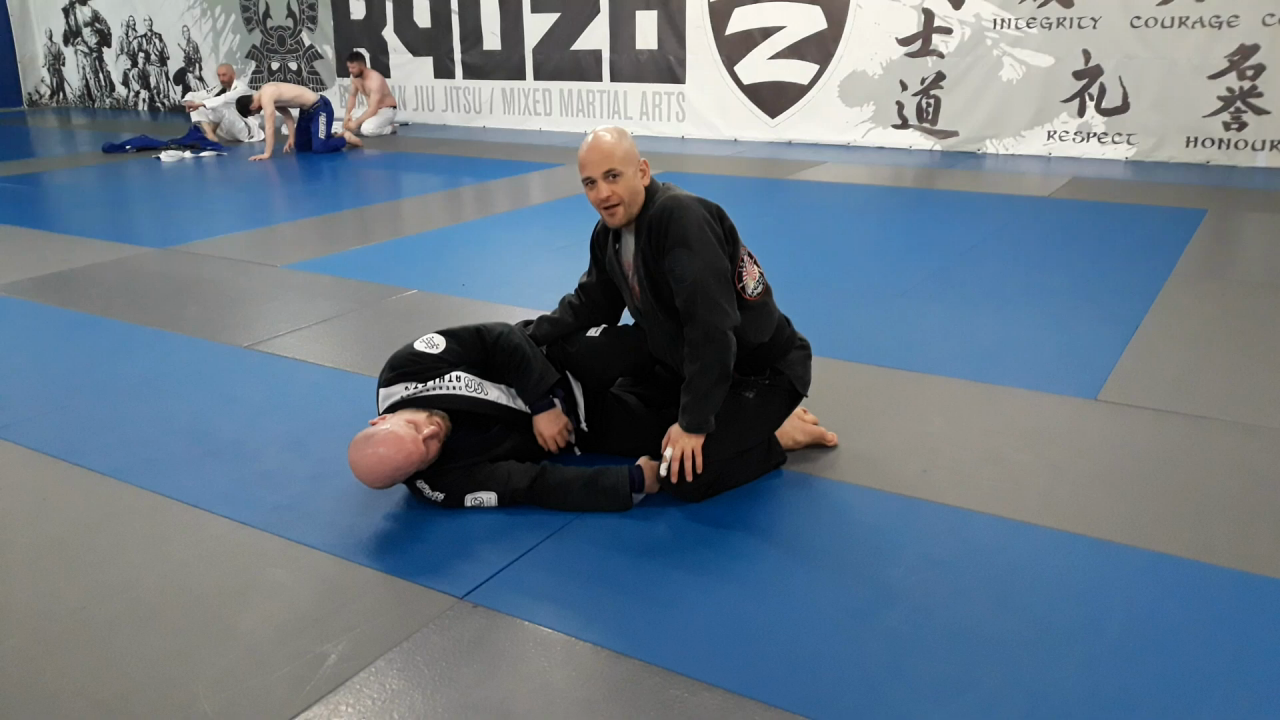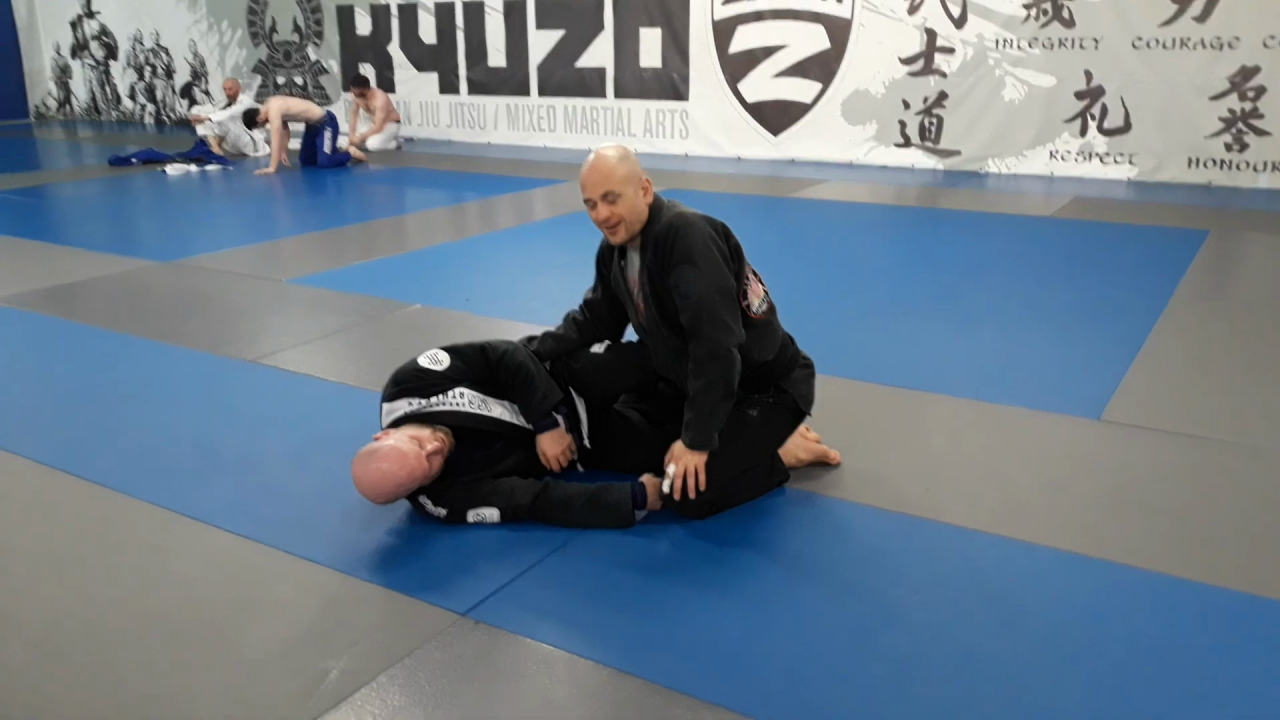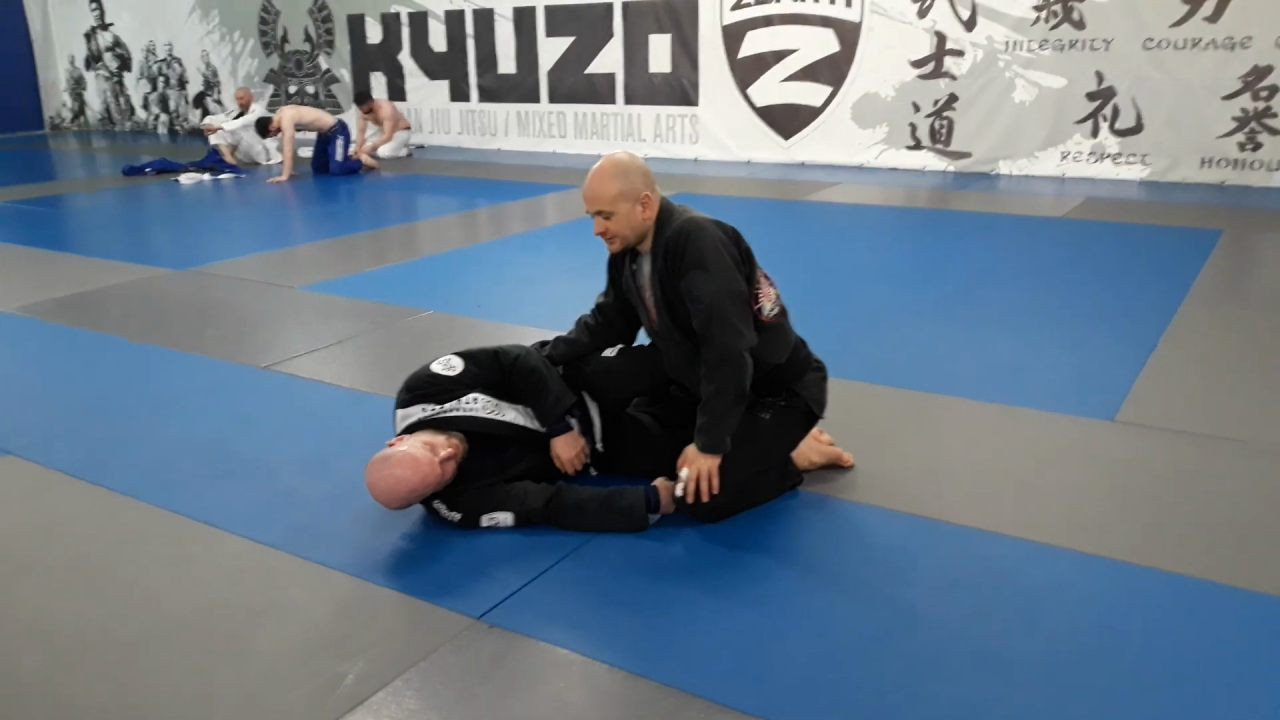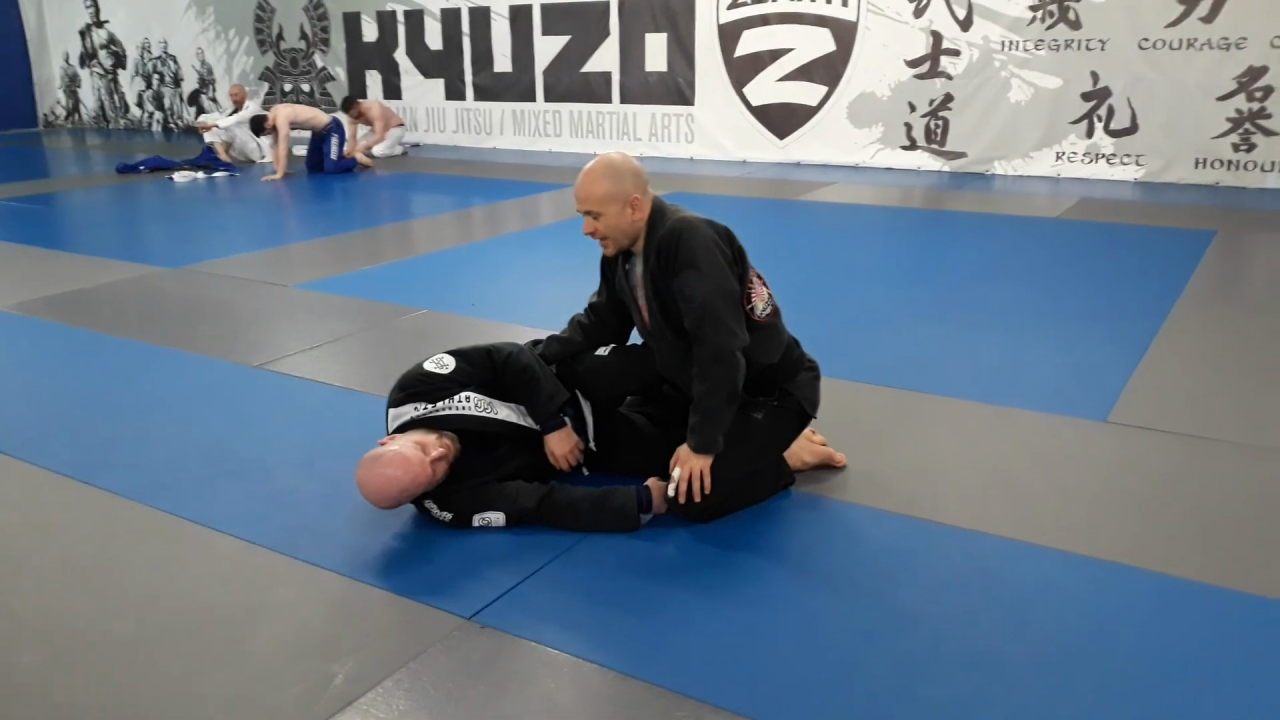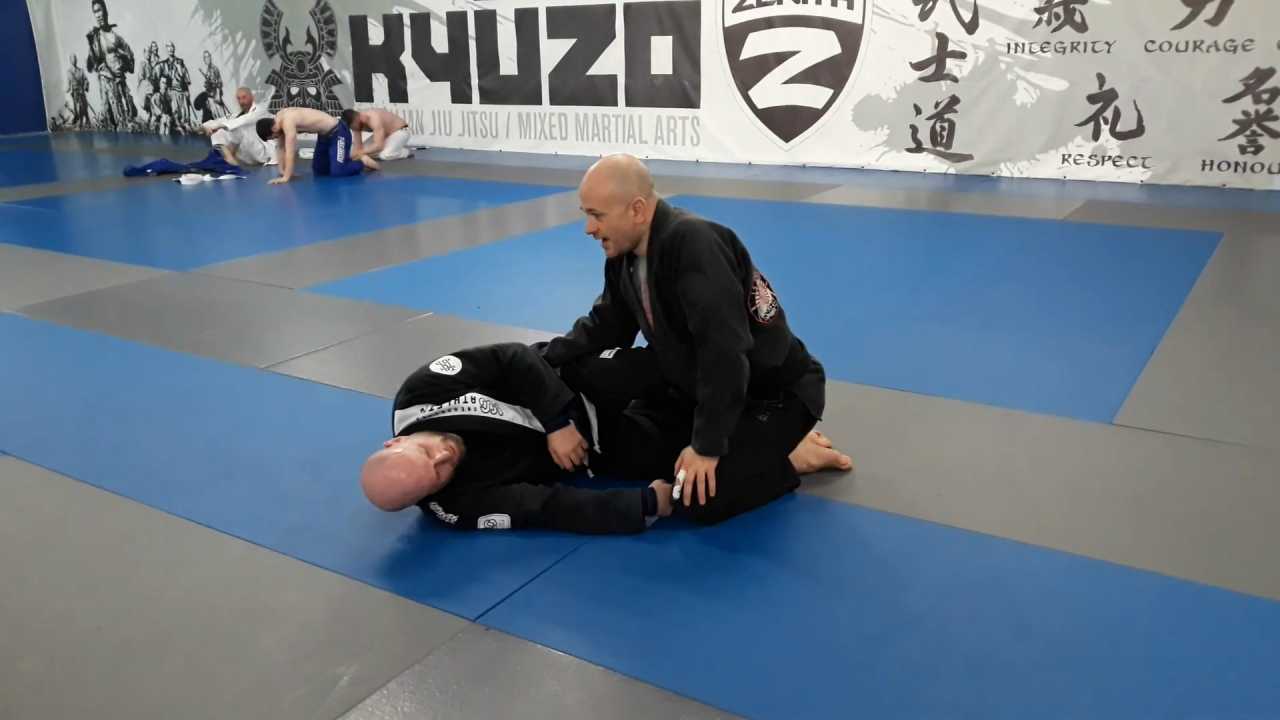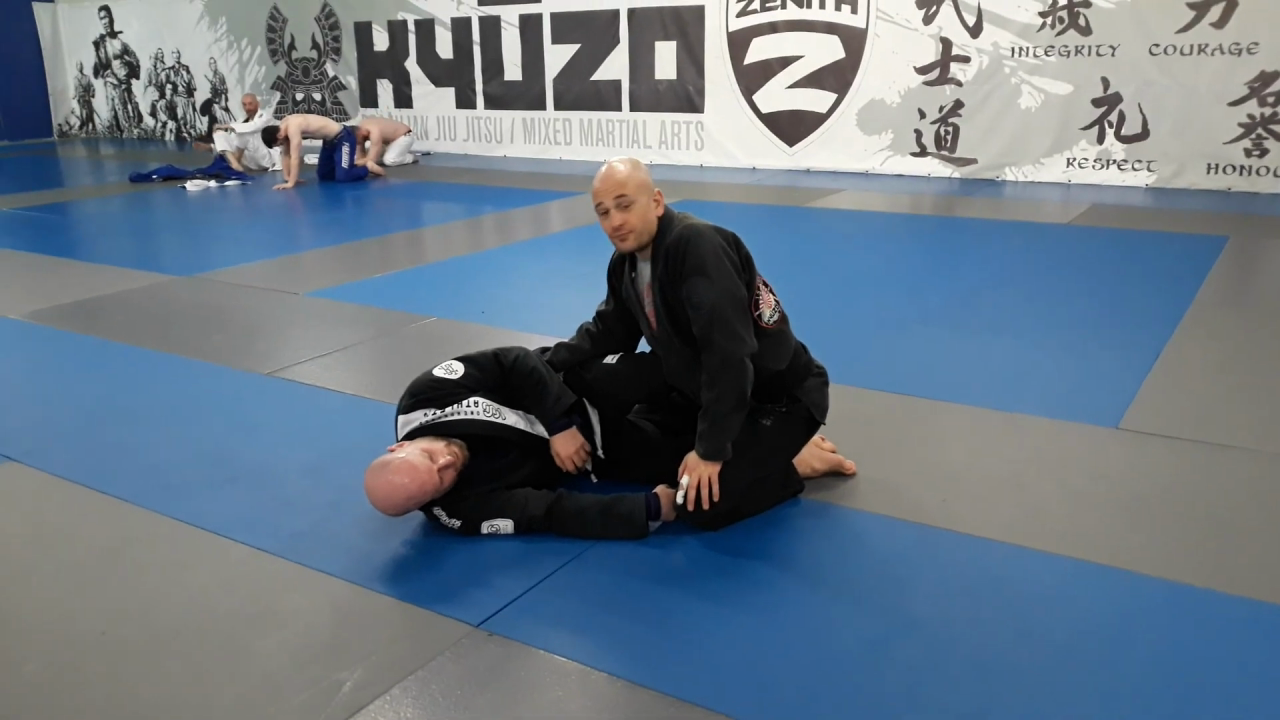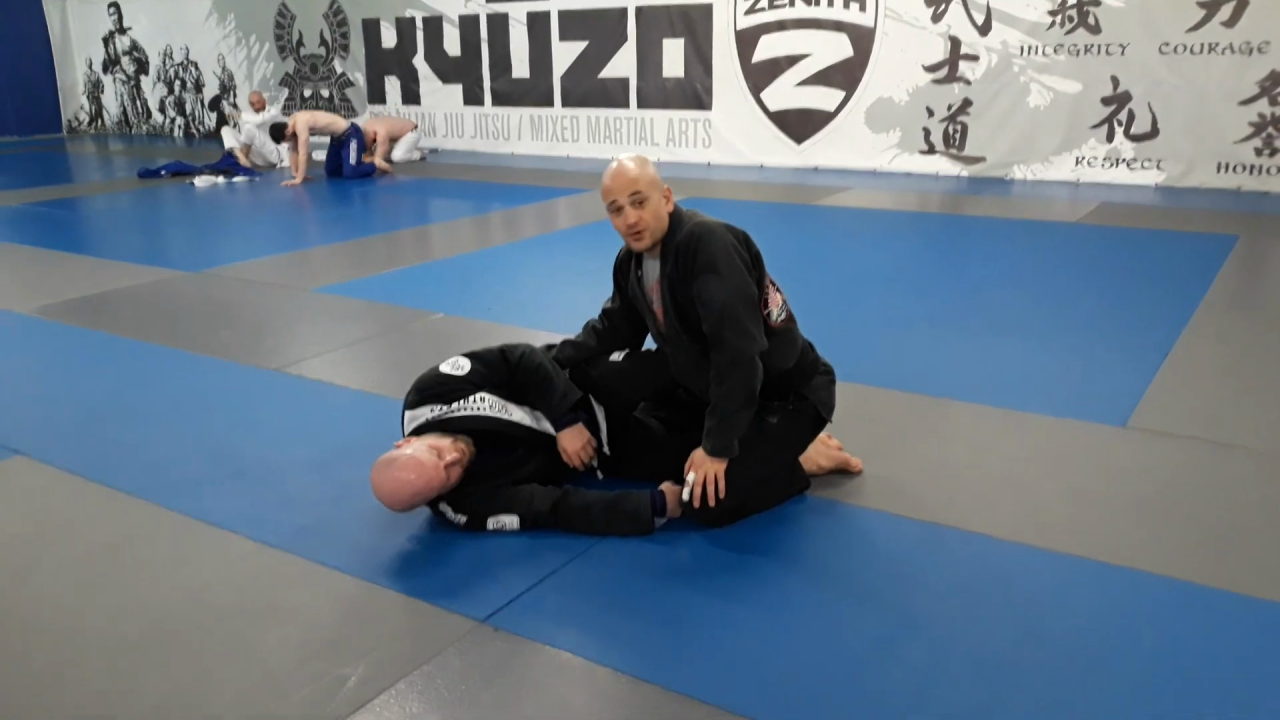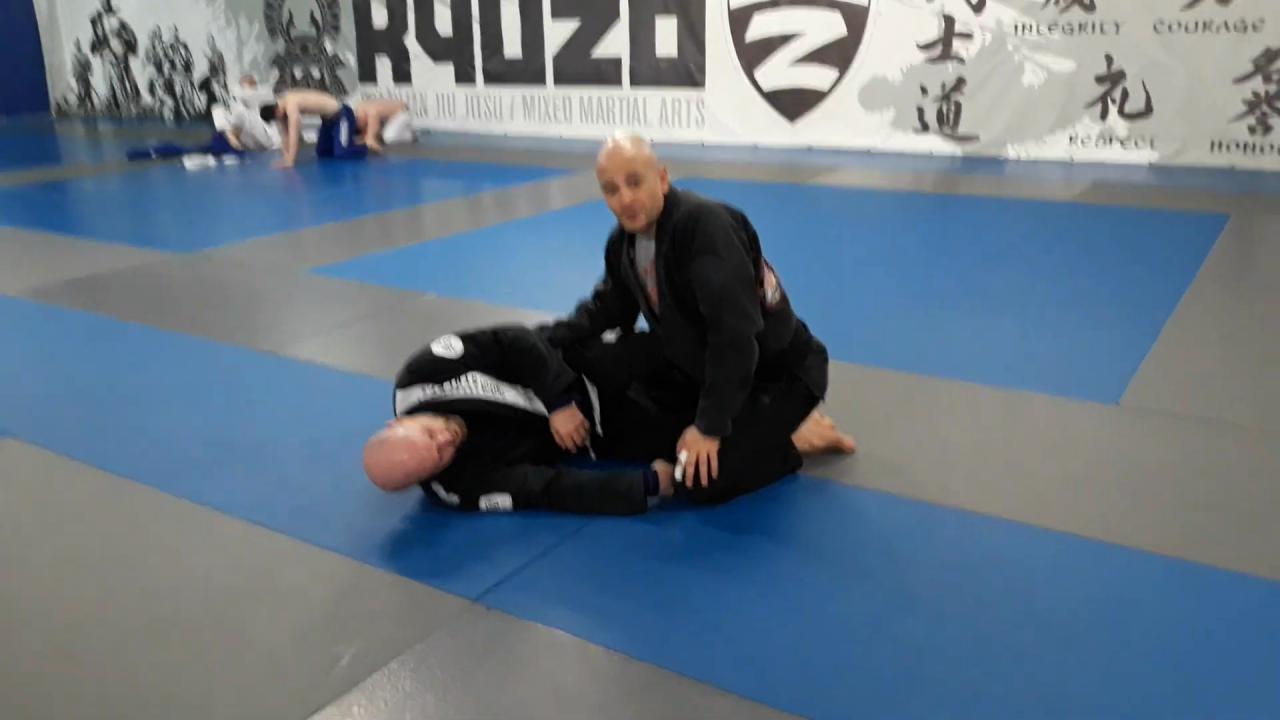
dt=0.2s
person 1, frame 1
left shoulder: (408, 366)
right shoulder: (446, 483)
left elbow: (500, 339)
right elbow: (538, 486)
left wrist: (543, 402)
right wrist: (638, 479)
person 1, frame 2
left shoulder: (410, 384)
right shoulder: (450, 501)
left elbow: (504, 356)
right elbow: (542, 502)
left wrist: (546, 422)
right wrist: (642, 497)
left hip: (564, 379)
right hip: (585, 439)
person 1, frame 3
left shoulder: (424, 389)
right shoulder: (462, 505)
left elbow: (515, 361)
right elbow: (554, 506)
left wrist: (560, 426)
right wrist: (655, 502)
left hip: (577, 384)
right hip: (596, 442)
person 1, frame 4
left shoulder: (417, 387)
right shoulder: (455, 503)
left elbow: (508, 359)
right elbow: (546, 505)
left wrist: (553, 421)
right wrist: (648, 501)
left hip: (569, 380)
right hip: (590, 442)
person 1, frame 5
left shoulder: (421, 390)
right shoulder: (460, 507)
left elbow: (513, 359)
right elbow: (552, 508)
left wrist: (557, 420)
right wrist: (651, 503)
left hip: (575, 383)
right hip: (595, 447)
right ankle: (786, 456)
person 1, frame 6
left shoulder: (425, 396)
right shoulder: (462, 511)
left elbow: (513, 363)
right elbow: (555, 513)
left wrist: (559, 423)
right wrist: (656, 508)
left hip: (580, 389)
right hip: (597, 452)
right ankle: (789, 459)
person 1, frame 7
left shoulder: (430, 391)
right shoulder: (469, 508)
left elbow: (519, 360)
right elbow: (561, 510)
left wrist: (565, 419)
right wrist: (661, 505)
left hip: (586, 387)
right hip: (602, 447)
person 1, frame 8
left shoulder: (422, 372)
right shoulder: (462, 492)
left elbow: (505, 339)
right elbow: (554, 488)
left wrist: (558, 399)
right wrist: (655, 483)
left hip: (584, 375)
right ankle: (793, 435)
person 2, frame 1
left shoulder: (682, 220)
right shoulder: (609, 232)
left elbow: (711, 329)
right elbow: (590, 303)
left wrist: (693, 422)
right wrist: (527, 337)
left hip: (758, 366)
left knee: (687, 480)
left ankle: (781, 431)
person 2, frame 2
left shoulder: (687, 237)
right shoulder: (615, 246)
left elbow: (716, 346)
right elbow: (596, 319)
left wrist: (697, 440)
right wrist: (531, 352)
left hip: (763, 385)
left knee: (689, 495)
left ankle: (787, 450)
person 2, frame 3
left shoulder: (698, 243)
right shoulder: (626, 251)
left elbow: (728, 350)
right elbow: (607, 323)
left wrist: (710, 443)
right wrist: (545, 357)
left hip: (775, 388)
left knee: (702, 500)
left ankle: (798, 452)
person 2, frame 4
left shoulder: (691, 243)
right shoulder: (620, 251)
left elbow: (720, 350)
right elbow: (601, 322)
left wrist: (702, 442)
right wrist: (537, 355)
left hip: (768, 388)
left knee: (695, 499)
left ankle: (791, 451)
person 2, frame 5
left shoulder: (694, 245)
right shoulder: (625, 254)
left elbow: (724, 352)
right elbow: (605, 325)
left wrist: (707, 445)
right wrist: (543, 358)
left hip: (773, 390)
left knee: (700, 503)
left ankle: (797, 454)
person 2, frame 6
left shoulder: (698, 248)
right shoulder: (626, 260)
left elbow: (728, 356)
right elbow: (609, 331)
left wrist: (710, 449)
right wrist: (547, 364)
left hip: (776, 394)
left knee: (706, 507)
left ankle: (798, 459)
person 2, frame 7
left shoulder: (709, 246)
right shoulder: (632, 258)
left elbow: (738, 354)
right elbow: (615, 328)
left wrist: (717, 446)
right wrist: (553, 361)
left hip: (783, 392)
right hip: (704, 381)
left knee: (712, 504)
left ankle: (804, 456)
person 2, frame 8
left shoulder: (706, 226)
right shoulder: (624, 239)
left elbow: (734, 334)
right elbow: (607, 308)
left wrist: (710, 426)
right wrist: (546, 341)
left hip: (774, 371)
right hip: (696, 359)
left knee: (704, 482)
left ankle: (794, 435)
